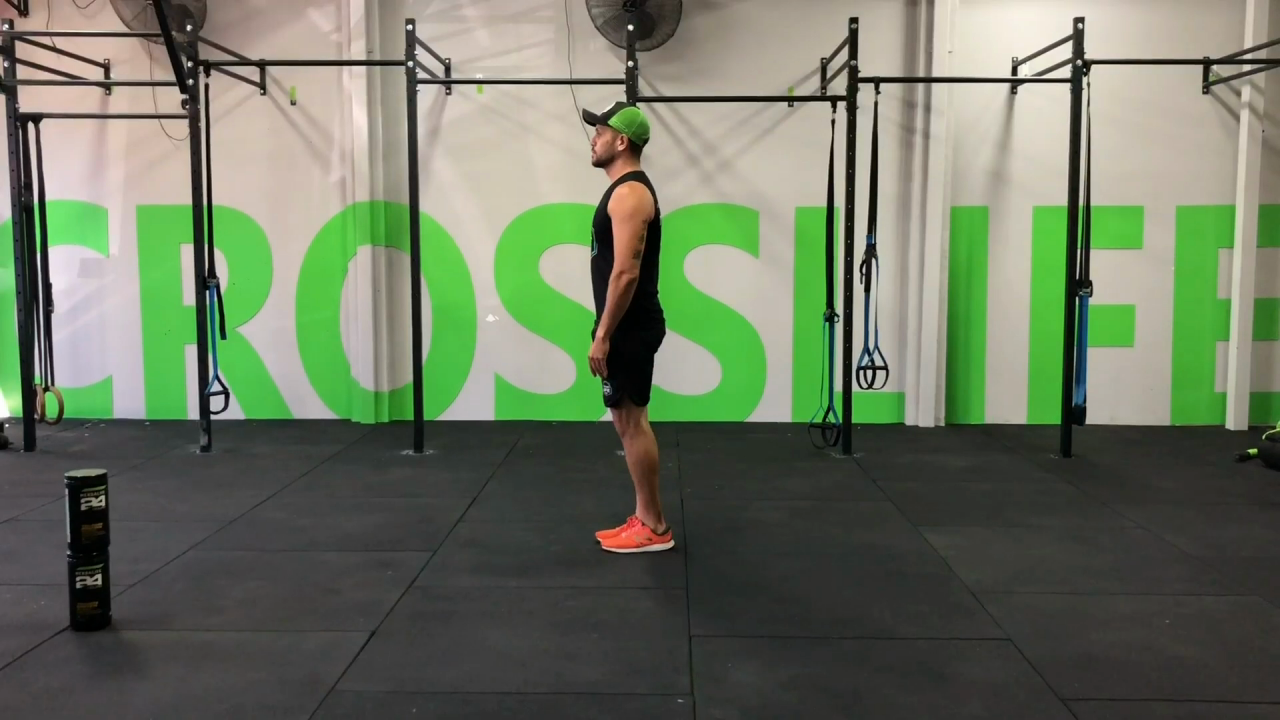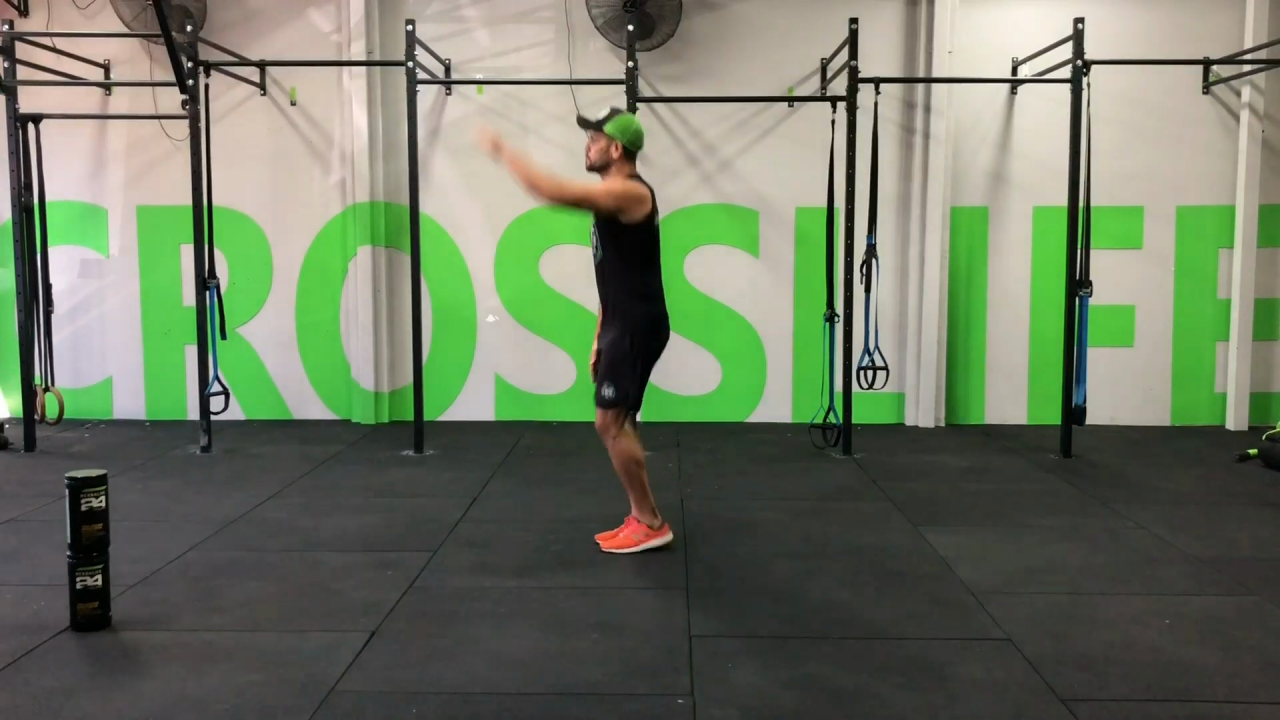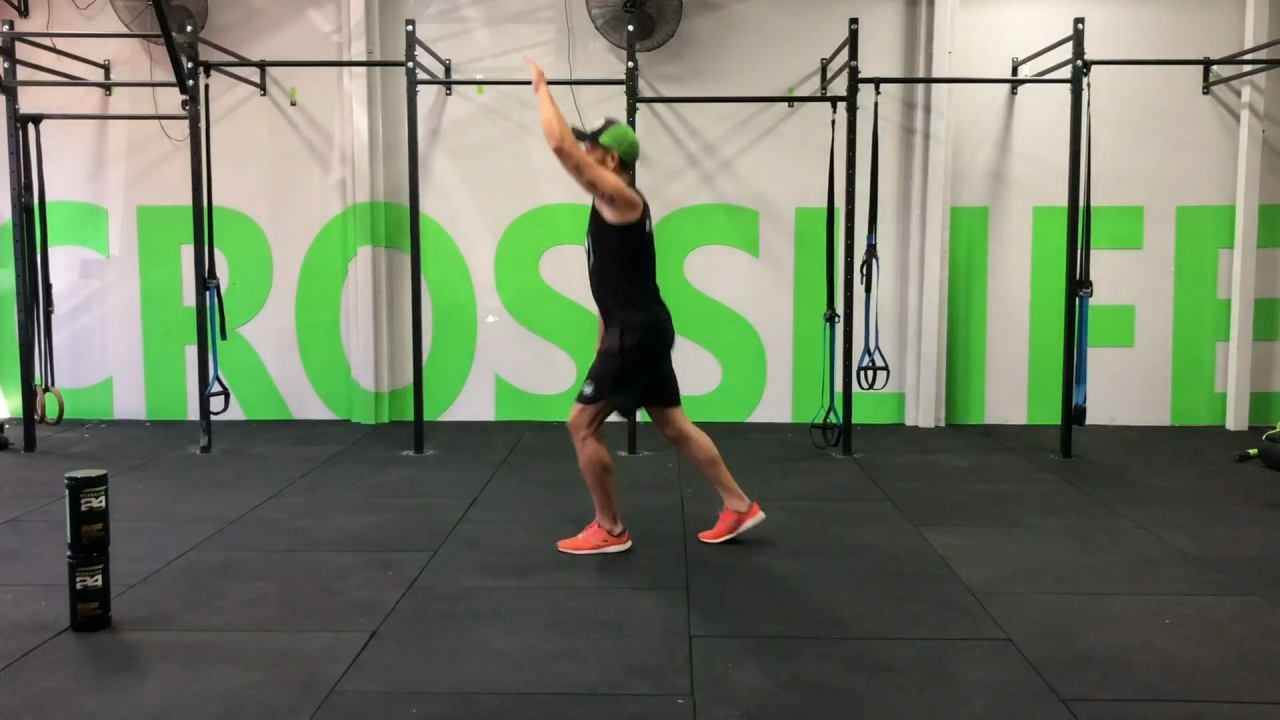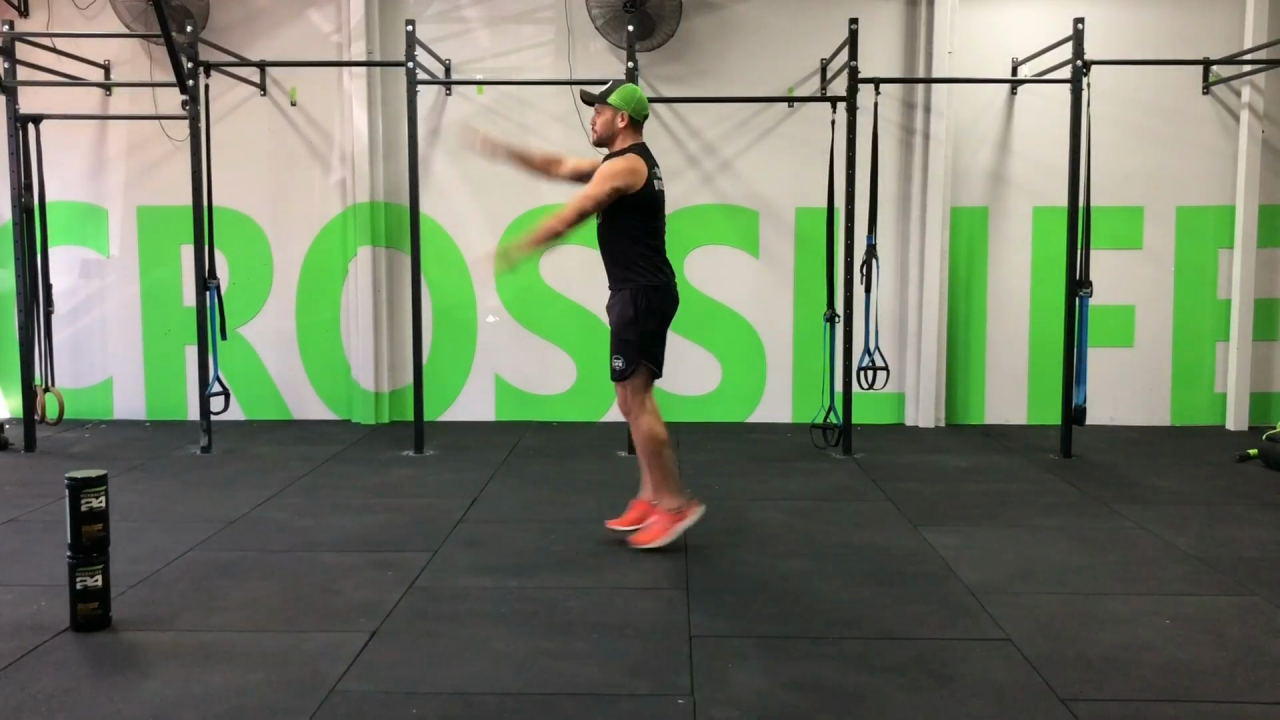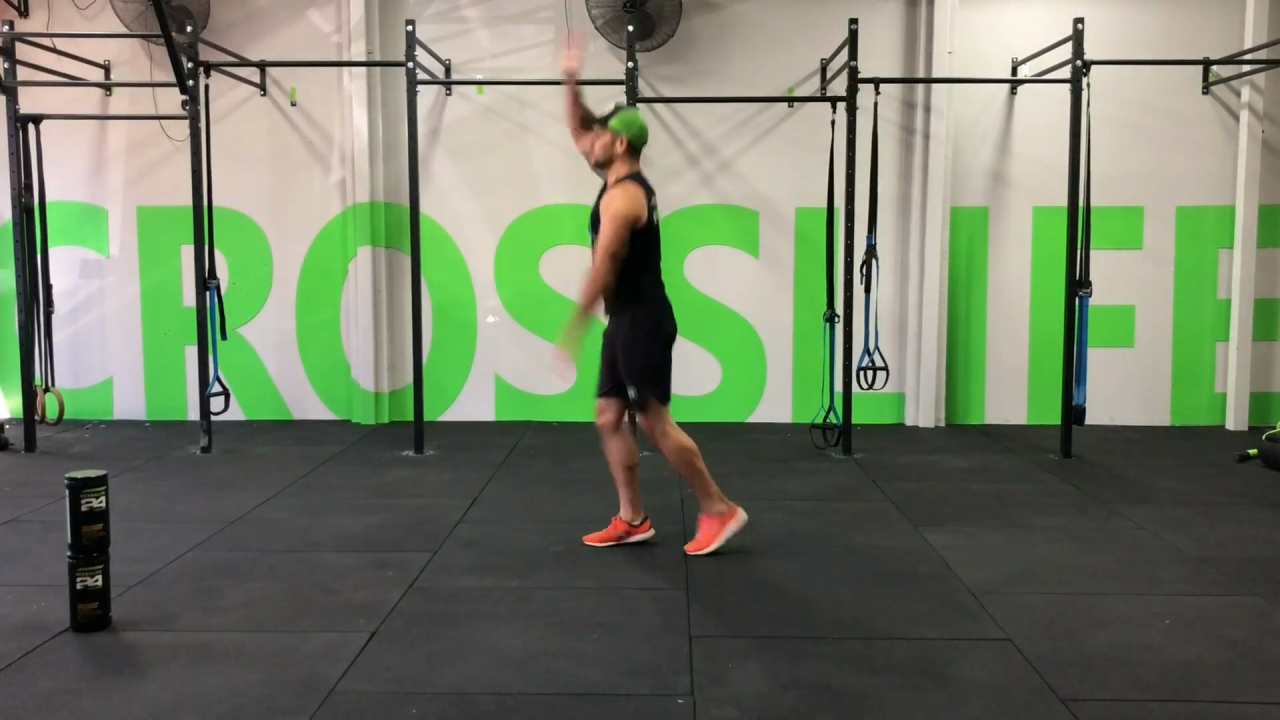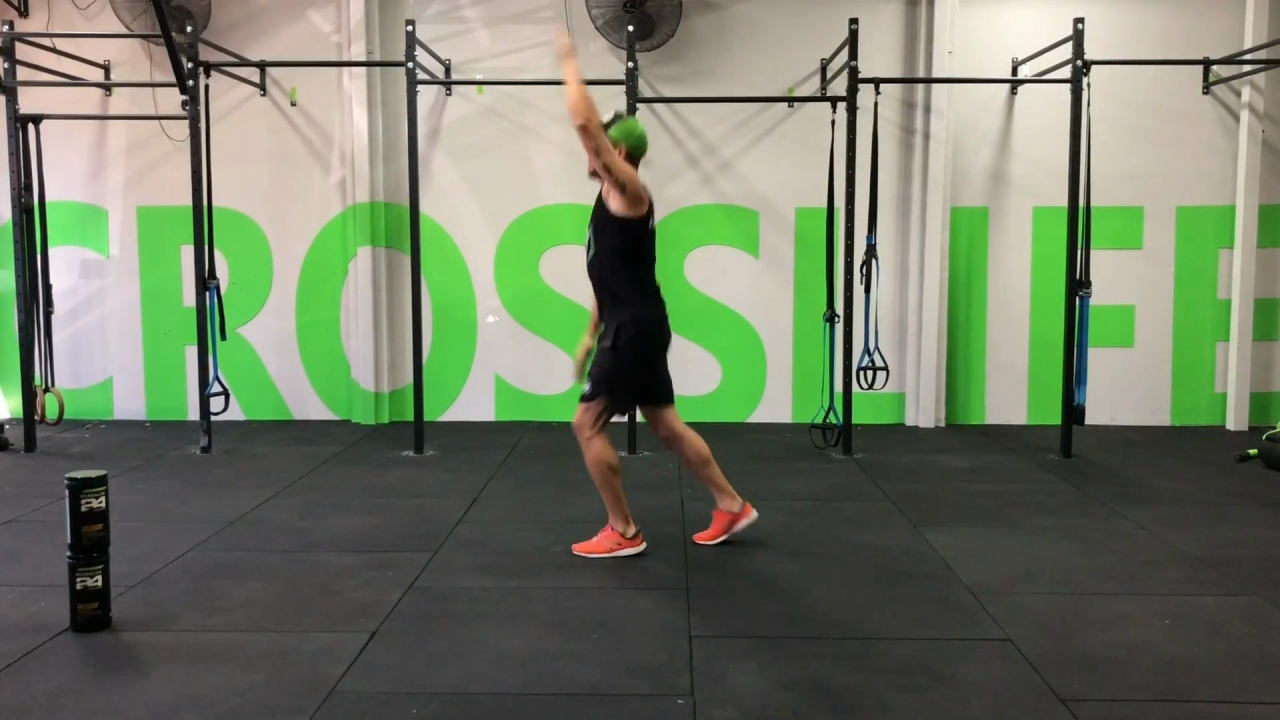
dt=0.3s
person 1, frame 1
left shoulder: (629, 193)
right shoulder: (627, 190)
left elbow: (625, 273)
left wrist: (603, 335)
right wrist: (608, 332)
left hip: (631, 328)
right hip: (628, 326)
left knee: (630, 423)
right knee: (630, 423)
left ankle: (654, 527)
right ankle: (646, 519)
person 1, frame 2
left shoulder: (628, 192)
right shoulder: (614, 198)
left elbow: (556, 192)
left wrist: (507, 154)
right wrist: (601, 341)
left hip: (639, 328)
right hip: (625, 326)
left knee: (611, 424)
right knee: (617, 424)
left ankle: (649, 522)
right ankle: (642, 517)
person 1, frame 3
left shoulder: (618, 197)
right shoulder: (614, 207)
left elbow: (560, 144)
left wrist: (541, 87)
right wrist: (604, 340)
left hip: (634, 332)
right hip: (646, 328)
left knee: (582, 425)
right knee: (674, 426)
left ankle: (609, 528)
right ankle: (738, 507)
person 1, frame 4
left shoulder: (625, 166)
right shoulder: (624, 164)
left elbow: (569, 215)
right elbow: (558, 166)
left wrist: (518, 250)
right wrist: (503, 149)
left hip: (642, 296)
right hip: (644, 293)
left knee: (636, 403)
right knee: (635, 401)
left ankle: (672, 503)
right ankle: (651, 497)
person 1, frame 5
left shoulder: (621, 198)
right shoulder: (623, 182)
left elbow: (601, 271)
right elbow: (582, 136)
left wrist: (573, 330)
right wrist: (572, 82)
left hip: (641, 326)
right hip: (627, 324)
left knee: (656, 427)
right knee: (608, 420)
left ankle: (717, 511)
right ankle: (631, 519)
person 1, frame 6
left shoulder: (628, 192)
right shoulder: (612, 201)
left elbow: (583, 123)
left wrist: (570, 66)
right wrist: (589, 336)
left hip: (631, 330)
right hip: (629, 326)
left knee: (587, 426)
right knee: (666, 425)
left ankle: (622, 532)
right ankle: (731, 508)
